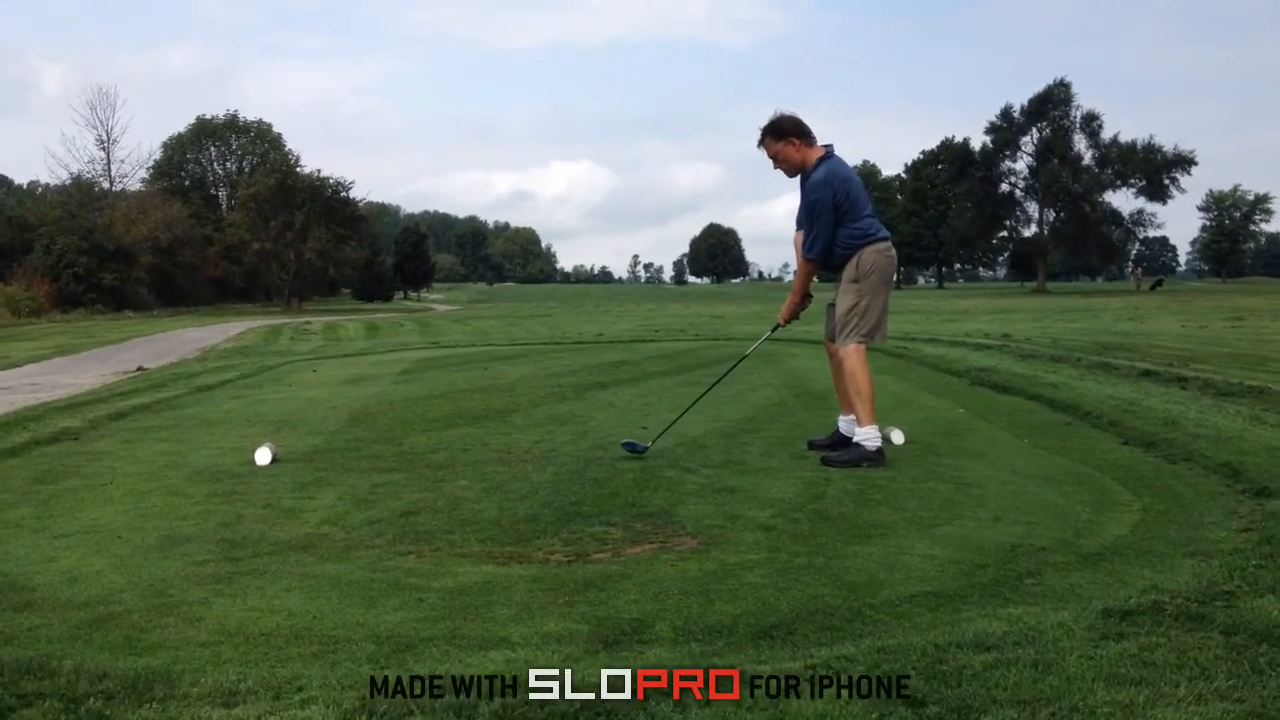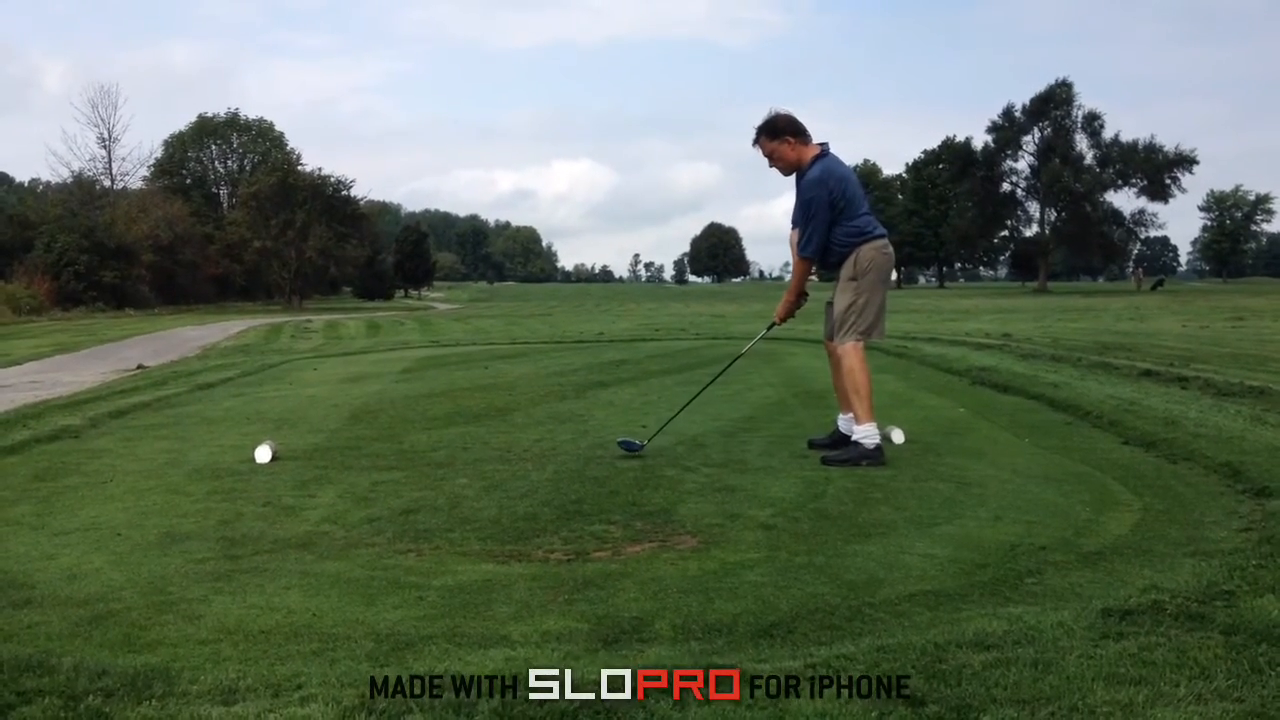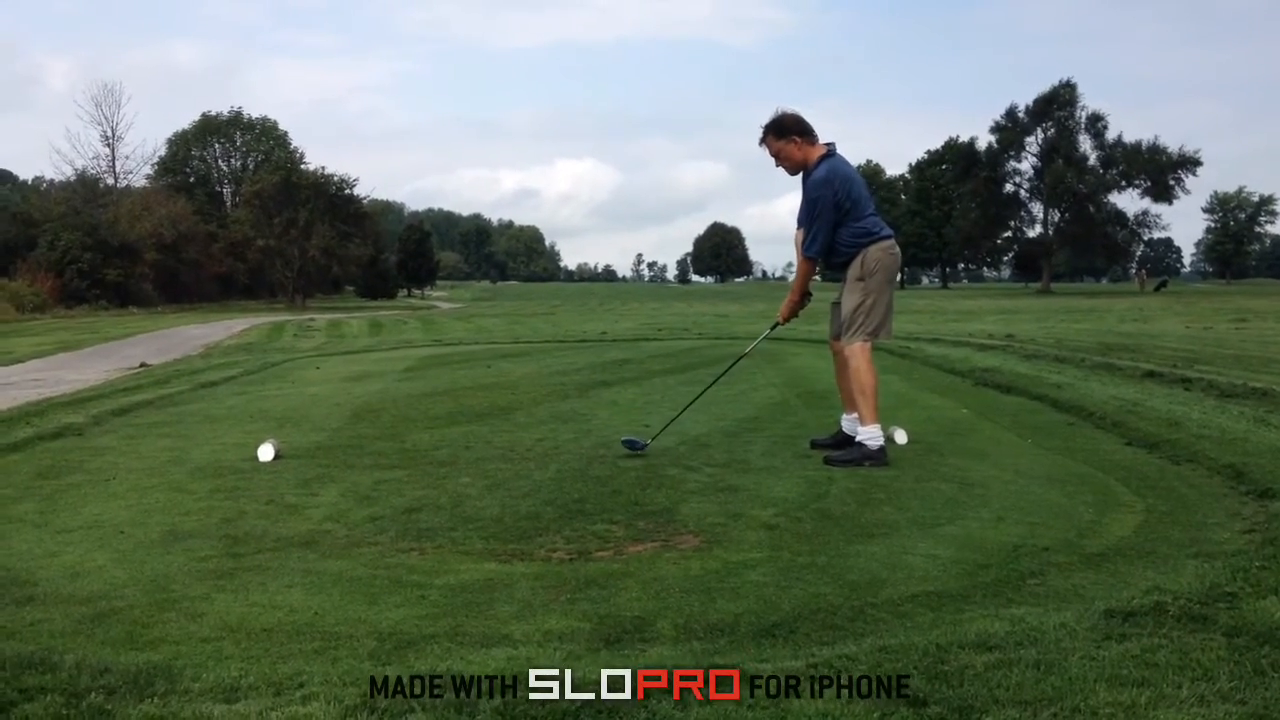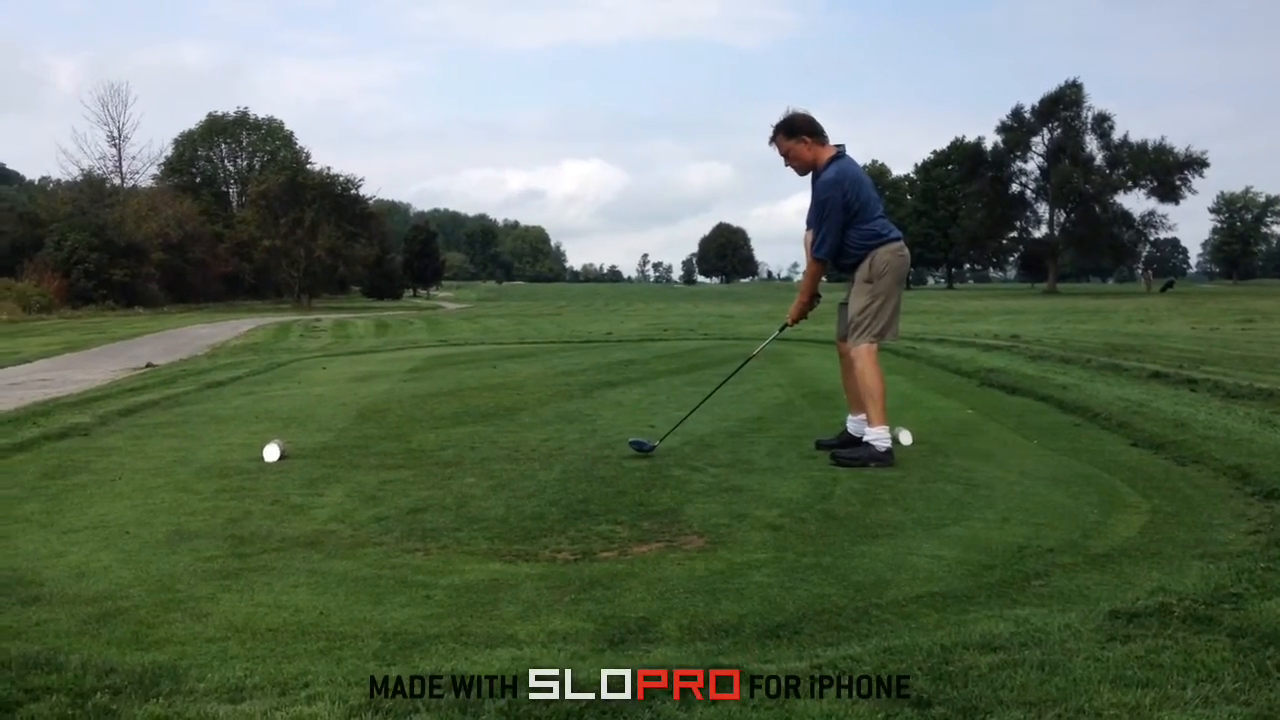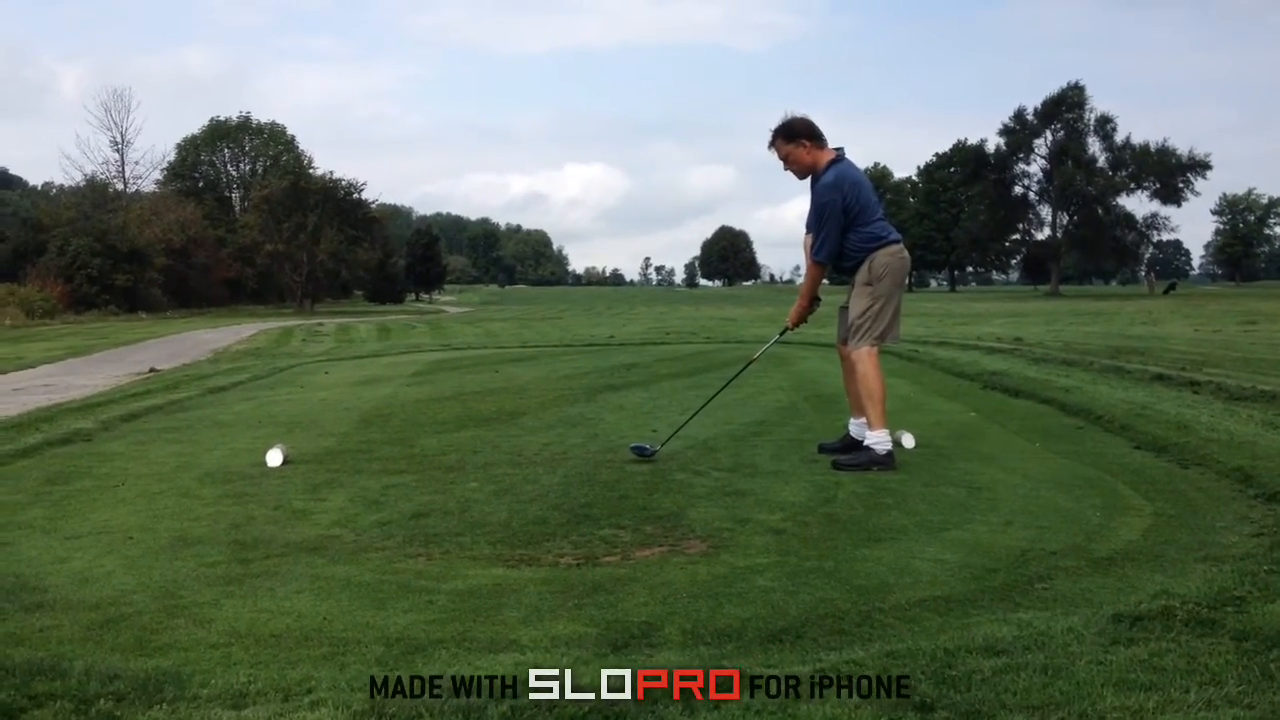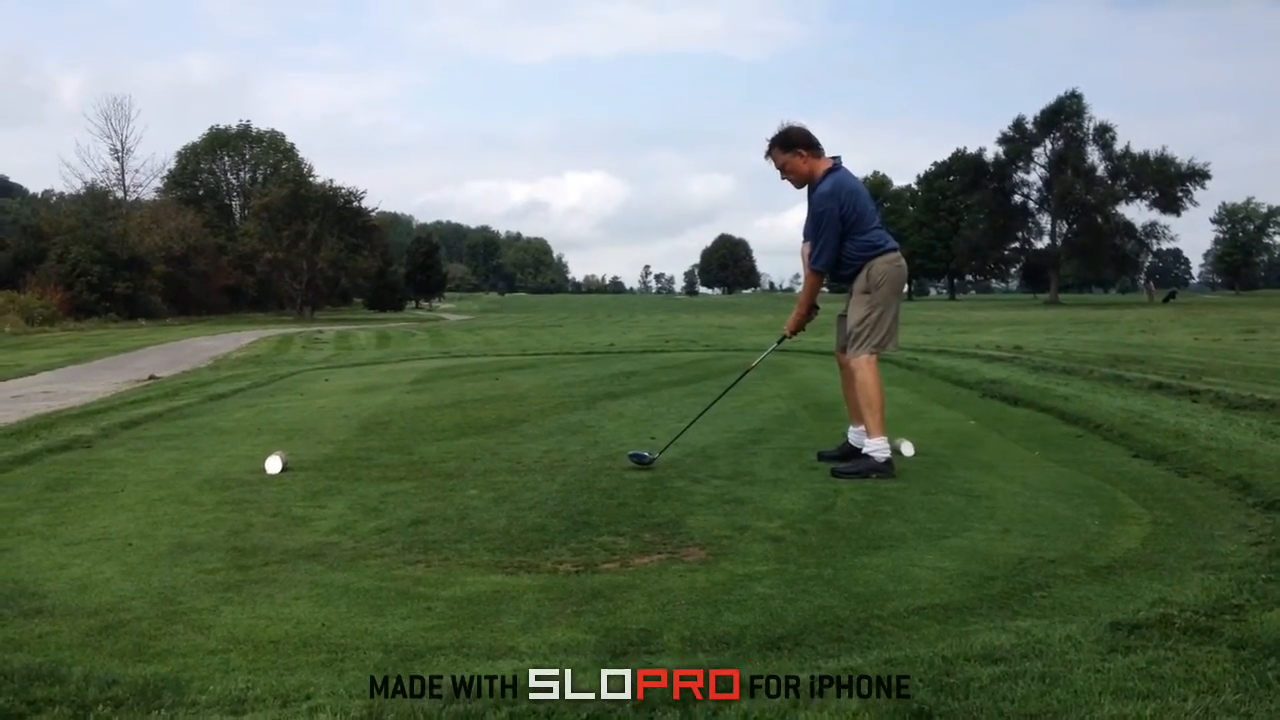
dt=0.3s
person 1, frame 1
left shoulder: (822, 181)
right shoulder: (819, 170)
left elbow: (814, 250)
right elbow: (803, 232)
left wrist: (795, 298)
right wrist: (801, 288)
left hip: (867, 260)
right hip: (857, 262)
left knee: (851, 346)
right knee: (835, 344)
left ankle: (869, 442)
right ankle: (849, 429)
person 1, frame 2
left shoulder: (817, 179)
right shoulder: (815, 168)
left elbow: (809, 248)
right elbow: (799, 231)
left wrist: (790, 297)
right wrist: (798, 286)
left hip: (864, 257)
right hip: (855, 259)
left knee: (849, 344)
right knee: (834, 343)
left ankle: (868, 441)
right ankle: (848, 428)
person 1, frame 3
left shoulder: (822, 179)
right shoulder: (822, 168)
left elbow: (813, 248)
right elbow: (804, 231)
left wrist: (794, 297)
right wrist: (801, 286)
left hip: (871, 258)
right hip: (861, 260)
left knee: (856, 344)
right knee: (839, 343)
left ankle: (871, 442)
right ankle: (851, 428)
person 1, frame 4
left shoulder: (832, 180)
right shoulder: (832, 168)
left elbow: (823, 250)
right elbow: (813, 233)
left wrist: (803, 299)
right wrist: (809, 286)
left hip: (879, 260)
right hip: (870, 261)
left knee: (862, 345)
right knee: (846, 344)
left ankle: (878, 443)
right ankle: (857, 429)
person 1, frame 5
left shoulder: (831, 184)
right shoulder: (831, 172)
left elbow: (823, 253)
right elbow: (813, 235)
left wrist: (803, 303)
right wrist: (809, 290)
left hip: (879, 263)
right hip: (870, 264)
left knee: (863, 348)
right knee: (847, 346)
left ankle: (879, 445)
right ankle: (859, 432)
person 1, frame 6
left shoulder: (828, 193)
right shoulder: (828, 180)
left elbow: (821, 262)
right elbow: (811, 244)
left wrist: (801, 310)
right wrist: (808, 299)
left hip: (877, 270)
right hip: (868, 272)
left knee: (861, 356)
right knee: (845, 355)
left ankle: (878, 453)
right ankle: (858, 440)
